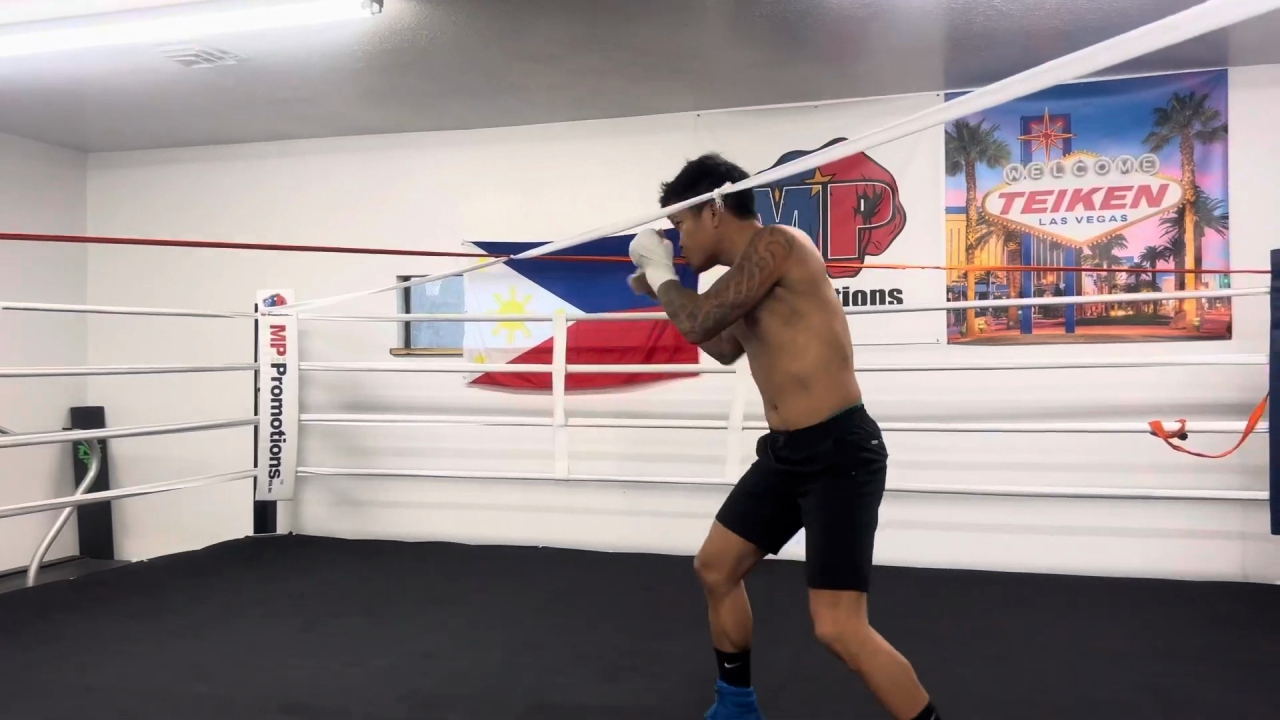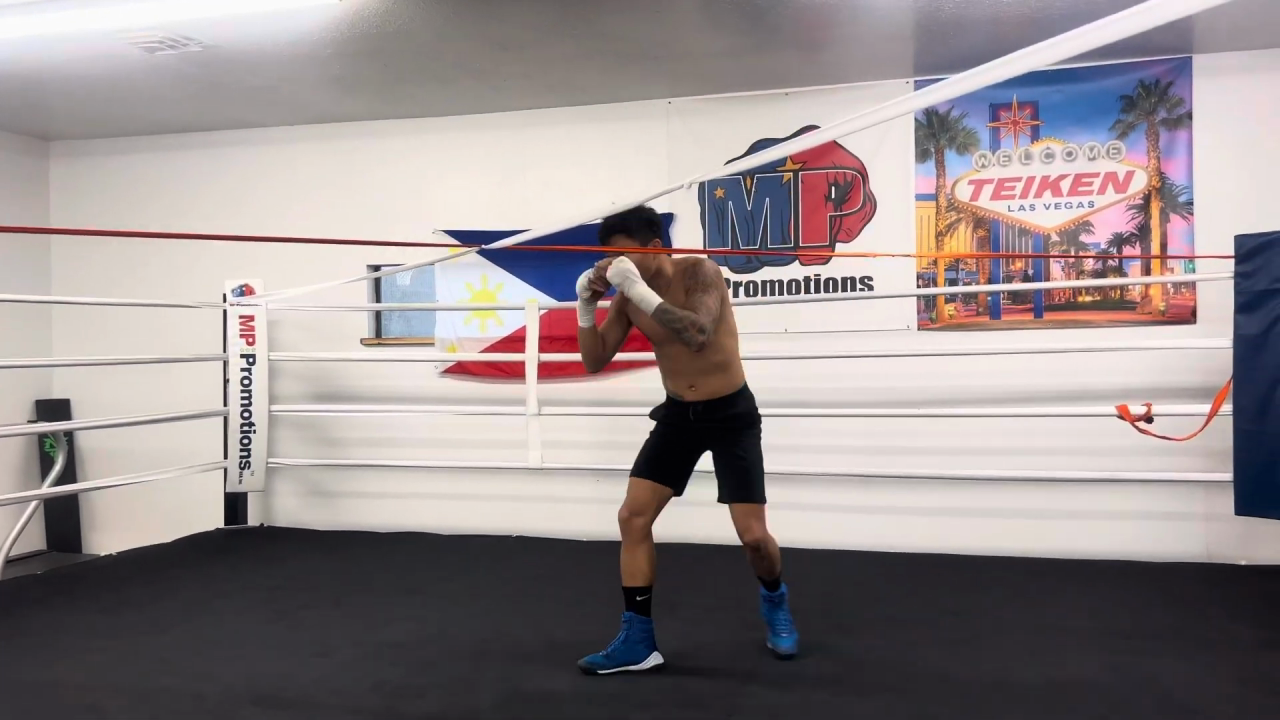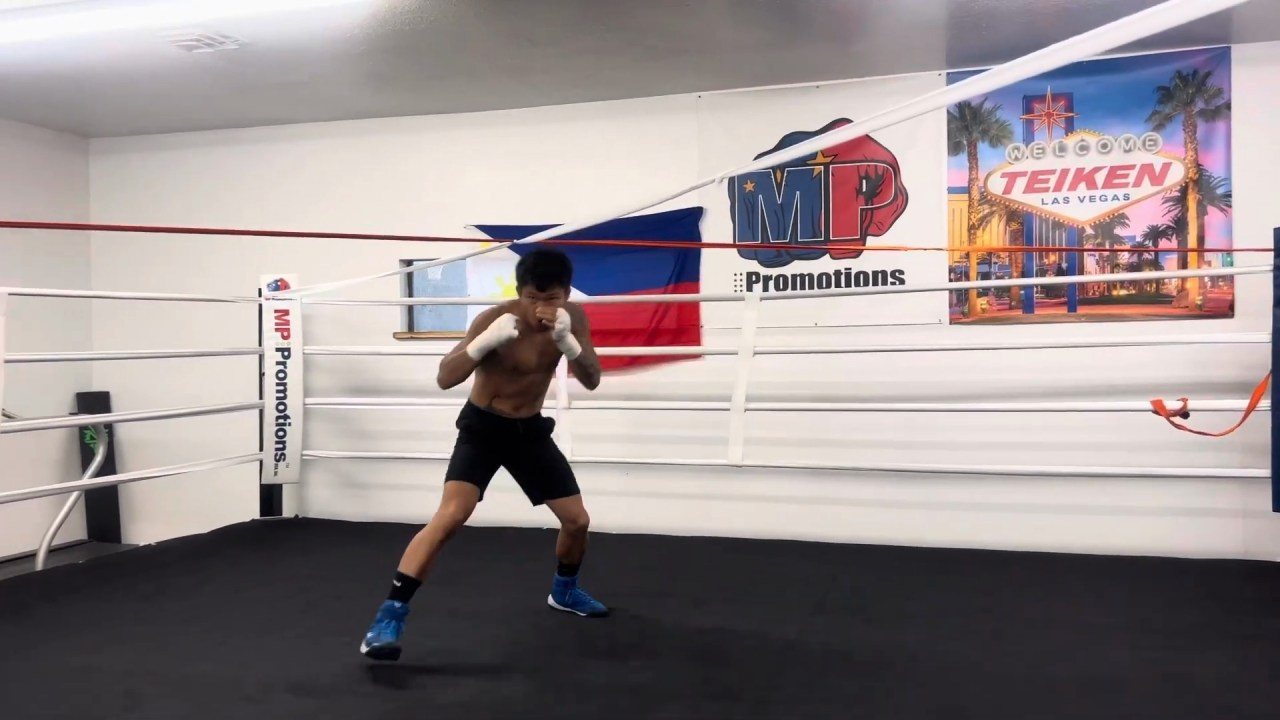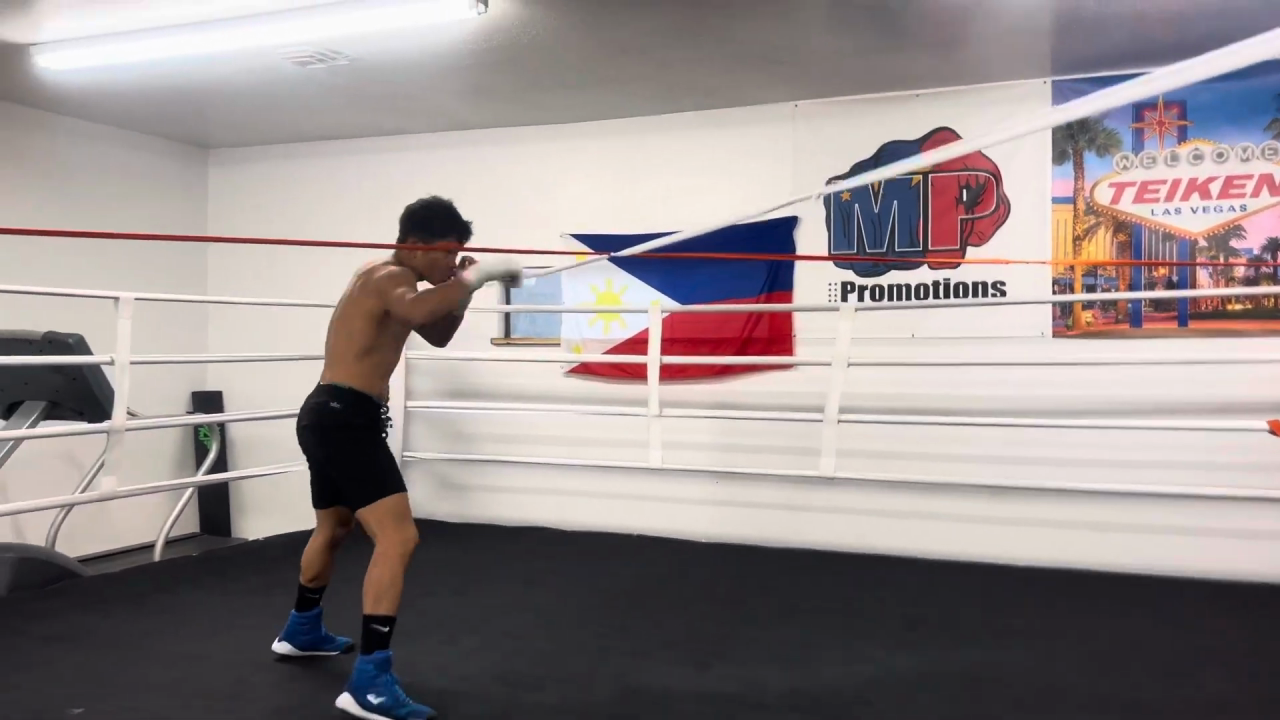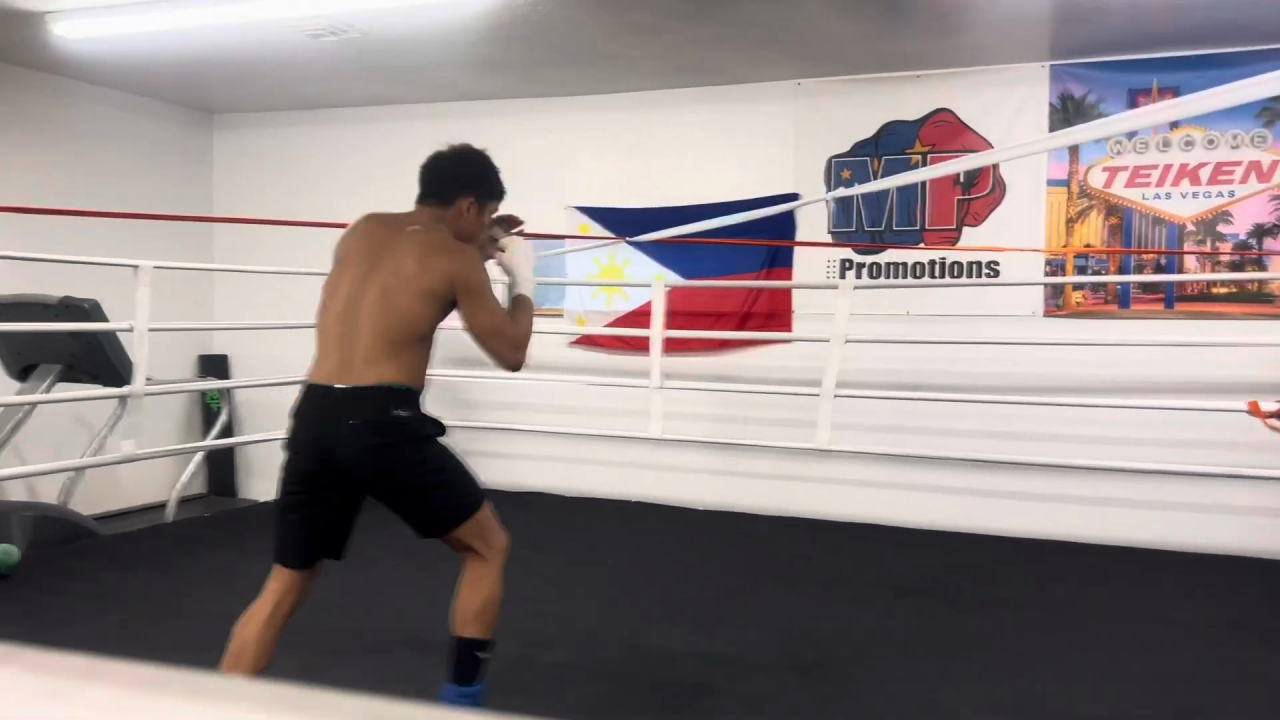
dt=1s
person 1, frame 1
left shoulder: (774, 244)
right shoulder: (747, 266)
left elbow: (698, 324)
right elbow: (725, 347)
left wrist: (659, 270)
right wrist: (661, 285)
left hip: (843, 452)
right hip: (786, 453)
left knee: (838, 629)
right knee: (714, 570)
person 1, frame 2
left shoulder: (700, 272)
right shoulder: (629, 296)
left elbow: (699, 336)
right elbow: (595, 362)
left wrist: (640, 293)
right wrist: (587, 303)
left hip: (732, 414)
right hip: (679, 415)
left knee: (753, 533)
right knee: (632, 518)
left ankle: (775, 604)
right ankle: (637, 642)
person 1, frame 3
left shoulder: (573, 316)
right shoulder: (493, 319)
left elbow: (591, 380)
right elbow: (445, 379)
left wrist: (569, 342)
right wrist: (485, 342)
left hip: (530, 430)
right hip: (482, 427)
left knee: (577, 519)
right knee: (449, 518)
left ankle: (566, 590)
right ankle: (389, 619)
person 1, frame 4
left shoulder: (388, 278)
right shoulder: (386, 277)
left elbow: (437, 335)
right elbow: (418, 310)
left wrist: (464, 283)
right wrist: (478, 274)
left hip: (330, 415)
right hip: (342, 420)
left knee: (333, 527)
right knee: (398, 539)
left ankle: (301, 630)
person 1, frame 5
left shoulder: (363, 230)
right shoulder: (455, 257)
right elbow: (511, 356)
right wrist: (522, 281)
left hip: (317, 418)
right hip: (386, 425)
left knee: (286, 585)
right knee: (488, 550)
right ankle: (461, 699)
